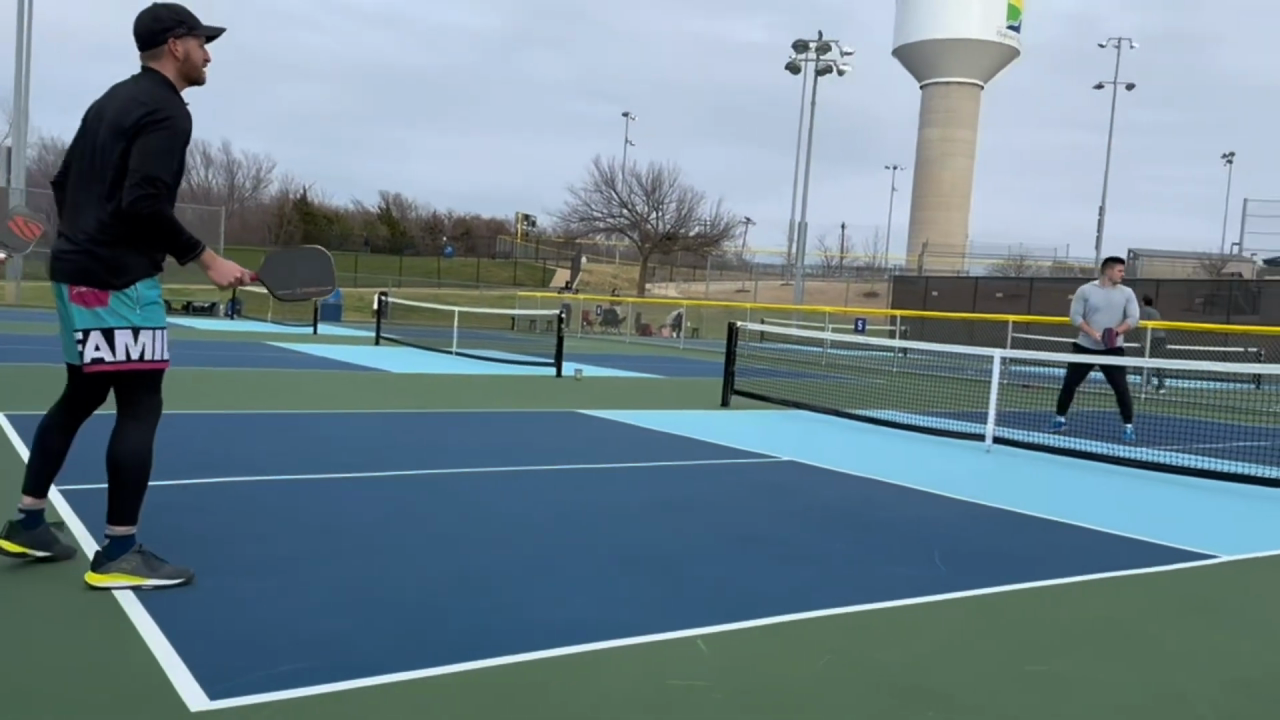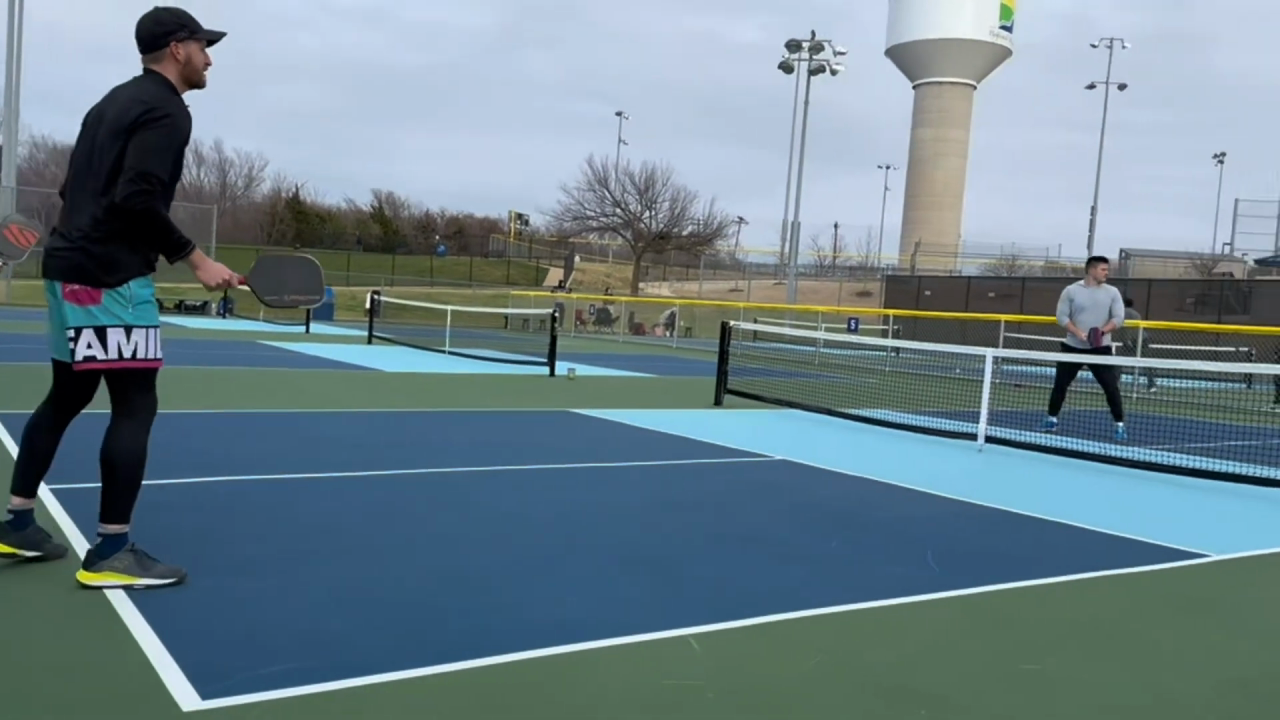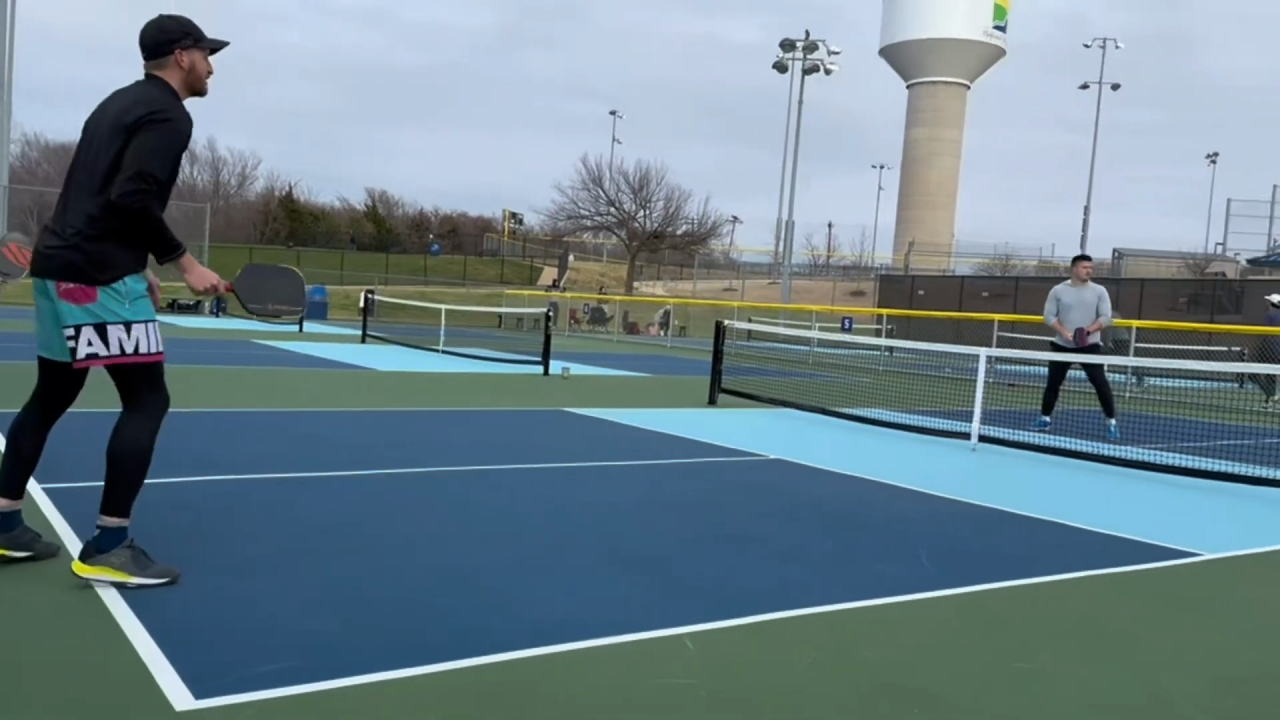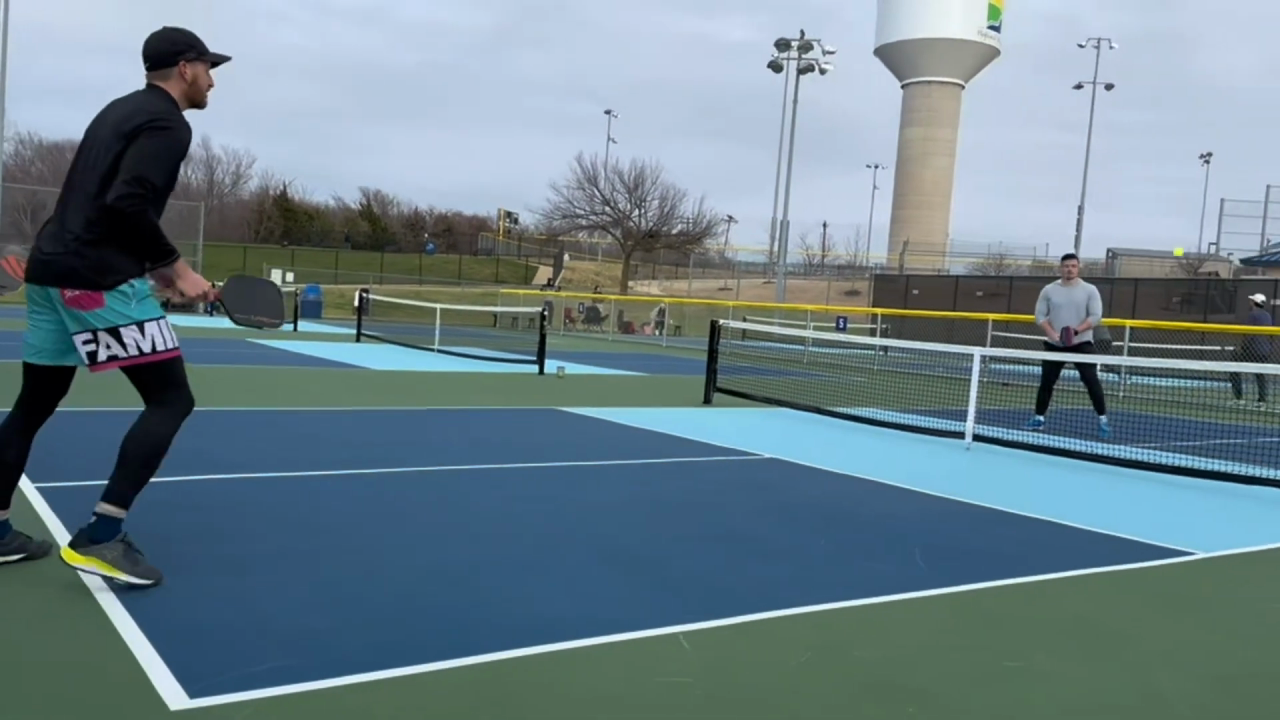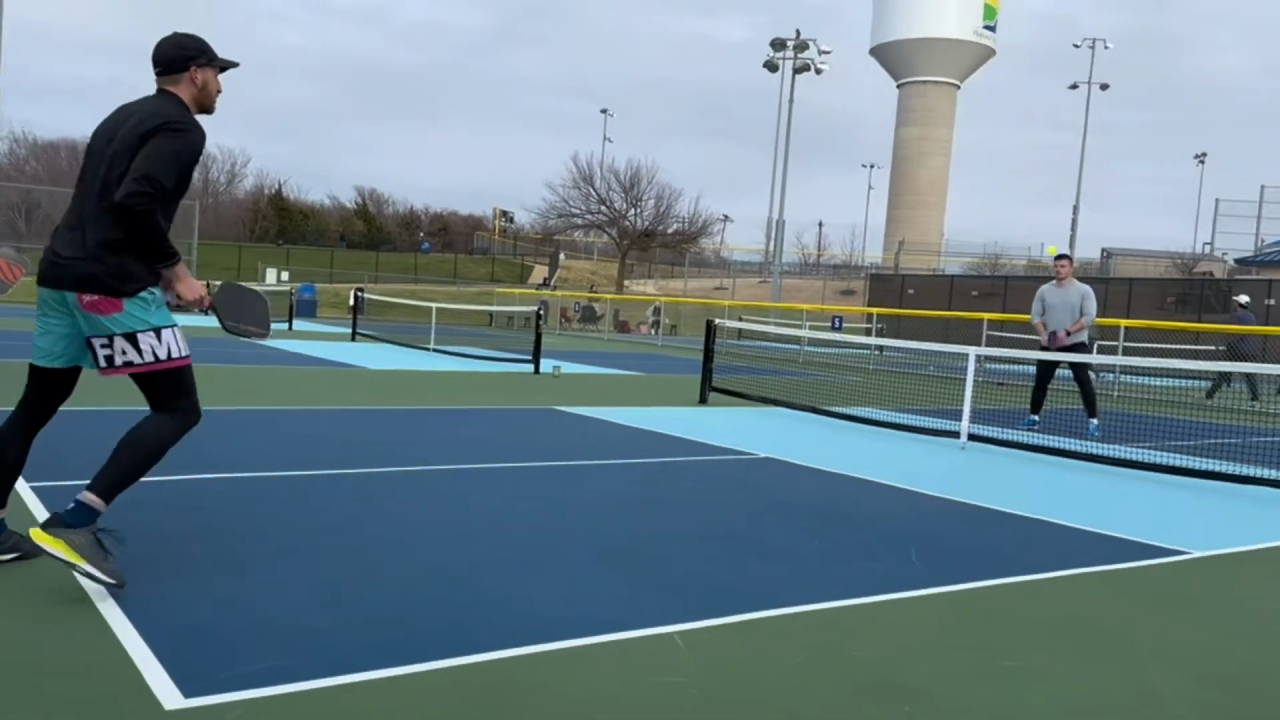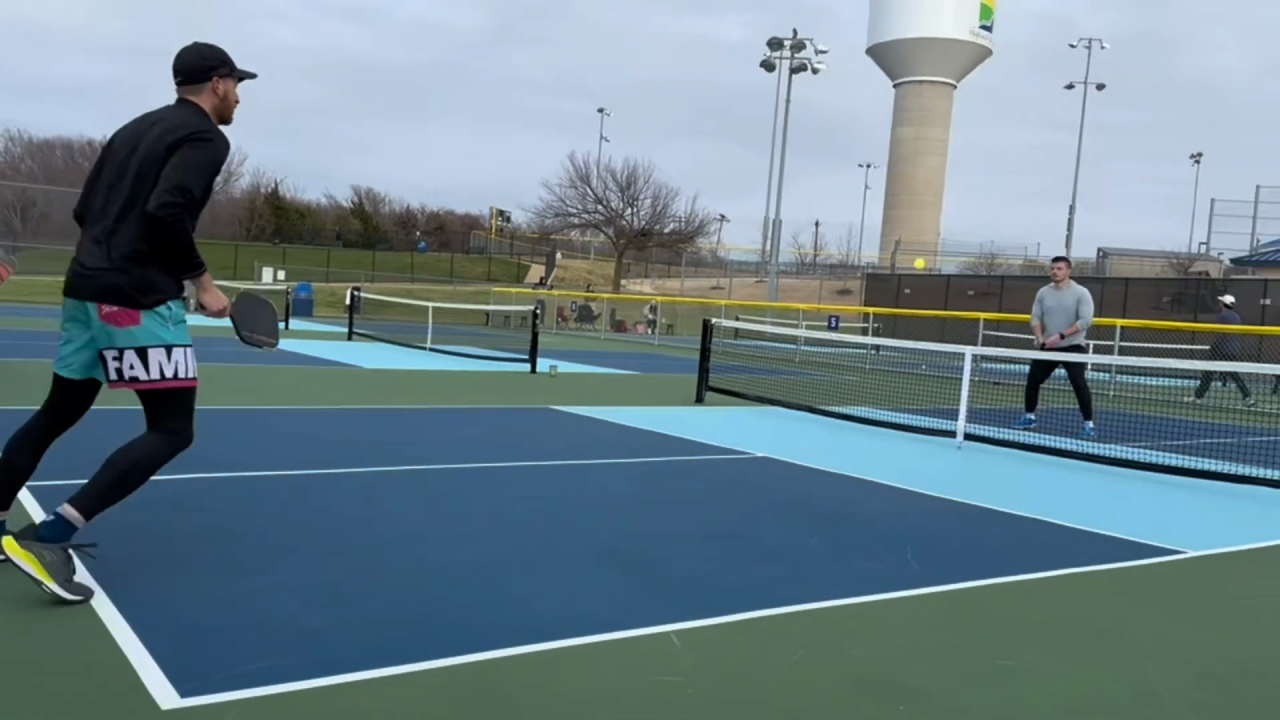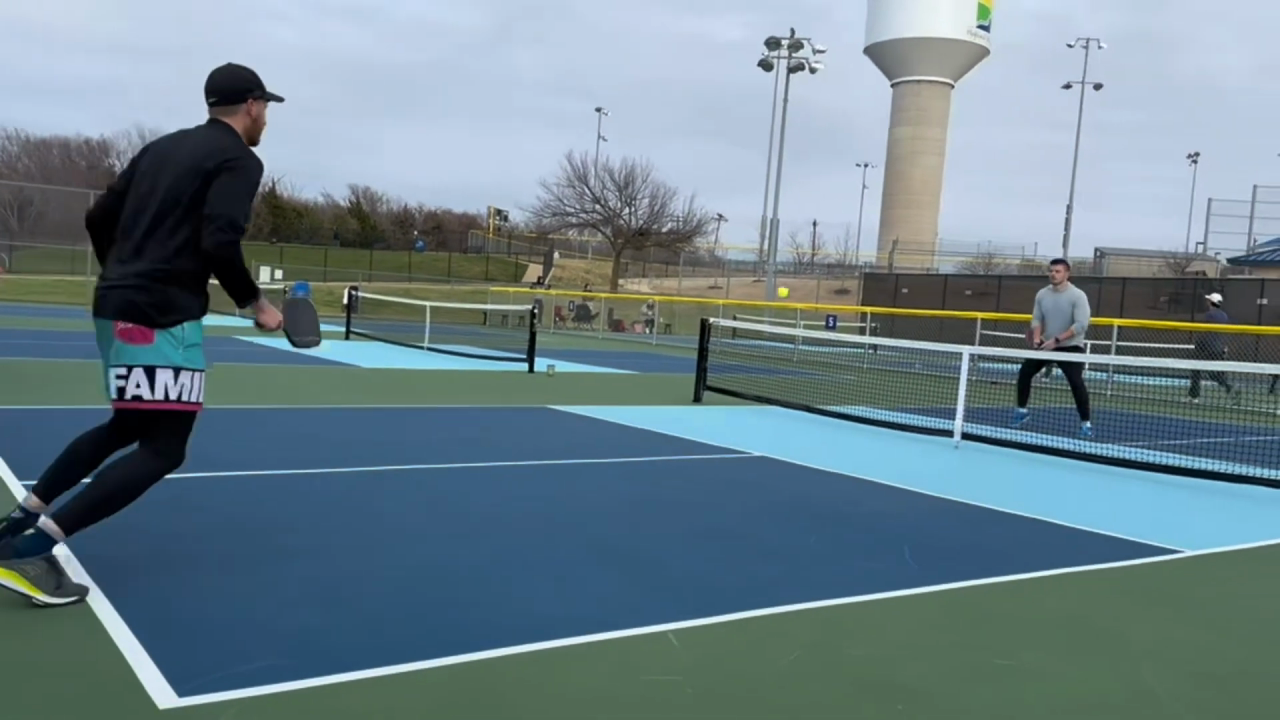
dt=0.1s
person 1, frame 1
left shoulder: (113, 101)
right shoulder: (167, 111)
left elbow: (63, 183)
right elbow: (144, 205)
right wrist: (206, 259)
left hip: (77, 268)
right hip: (117, 276)
left knee: (81, 396)
right knee: (140, 408)
right ankle: (117, 553)
person 1, frame 2
left shoulder: (115, 102)
right shoulder: (166, 111)
left elbow: (74, 190)
right elbow: (137, 201)
right wrist: (195, 260)
left hip: (70, 267)
right hip: (111, 275)
left knee: (67, 395)
right knee: (135, 407)
right ankle: (109, 553)
person 1, frame 3
left shoulder: (118, 104)
right shoulder: (169, 114)
right elbow: (131, 199)
left wrist: (136, 266)
right wrist: (185, 262)
left hip: (57, 264)
right hip: (98, 274)
left knee: (50, 398)
right knee: (146, 404)
right ankle: (110, 545)
person 1, frame 4
left shoulder: (117, 112)
right shoulder: (167, 123)
right elbow: (127, 203)
left wrist: (150, 265)
right wrist: (176, 267)
left hip: (52, 270)
right hip: (100, 280)
right knee: (171, 401)
right ankle: (101, 536)
person 1, frame 5
left shoulder: (120, 120)
right shoulder: (181, 127)
right elbow: (136, 203)
left wrist: (153, 265)
right wrist: (175, 271)
left hip: (62, 275)
right hip: (118, 286)
right knee: (178, 410)
right ankle: (75, 522)
person 1, frame 6
left shoulder: (135, 129)
right shoulder: (206, 138)
left elbow: (86, 212)
right elbow: (165, 212)
right wrist: (201, 281)
left hip: (87, 286)
right hip: (138, 298)
left knee: (58, 412)
right knee: (170, 431)
right ankle: (46, 534)
person 1, frame 7
left shoulder: (162, 149)
right shoulder: (240, 162)
left elbow: (99, 216)
right elbow: (217, 245)
right wrist: (256, 304)
left hip: (115, 307)
right hip: (165, 315)
left knee: (131, 426)
right knee: (162, 451)
person 2, frame 1
left shoulder: (1127, 293)
right shoulder: (1085, 291)
left elbow: (1133, 319)
right elbow: (1075, 317)
left wrist: (1116, 332)
right wrist: (1093, 333)
left hip: (1112, 349)
right hip: (1085, 347)
left knee: (1121, 387)
right knee: (1069, 383)
left ankle: (1128, 426)
right ankle: (1059, 419)
person 2, frame 2
left shoulder: (1112, 292)
right shoulder: (1071, 291)
left elbow: (1118, 318)
right elbow: (1061, 317)
left wrist: (1102, 332)
right wrist: (1078, 333)
left hip: (1101, 348)
right hip: (1072, 347)
left knee: (1110, 385)
right knee: (1060, 383)
left ankle: (1119, 424)
right ankle: (1051, 419)
person 2, frame 3
left shoulder: (1099, 291)
right shoulder: (1058, 290)
left elbow: (1105, 317)
right elbow: (1049, 316)
left wrist: (1087, 331)
right wrist: (1065, 333)
left hip: (1090, 346)
right hip: (1062, 346)
left knee: (1101, 383)
right knee: (1052, 383)
left ankle: (1111, 422)
right ankle: (1044, 419)
person 2, frame 4
left shoulder: (1089, 290)
right shoulder: (1048, 290)
left elbow: (1095, 316)
right elbow: (1040, 316)
left wrist: (1076, 331)
right wrist: (1051, 333)
left hip: (1082, 344)
right hip: (1054, 345)
left knee: (1091, 380)
right knee: (1046, 382)
left ankle: (1102, 419)
right ankle: (1039, 418)
person 2, frame 5
left shoulder: (1084, 290)
right shoulder: (1044, 291)
left elbow: (1089, 317)
right elbow: (1036, 316)
left wrist: (1068, 332)
right wrist: (1043, 335)
left hip: (1076, 345)
right hip: (1050, 345)
left knee: (1084, 381)
right knee: (1041, 382)
left ankle: (1093, 421)
right ankle: (1033, 418)
person 2, frame 6
left shoulder: (1081, 293)
right shoulder: (1043, 293)
left elbow: (1085, 321)
right elbow: (1036, 318)
left wrist: (1061, 335)
right wrist: (1039, 337)
left hip: (1073, 347)
right hip: (1049, 345)
left knee: (1079, 383)
right knee: (1033, 379)
left ankle: (1089, 423)
right ankle: (1029, 417)
person 2, frame 7
left shoulder: (1078, 296)
right shoulder: (1042, 294)
left elbow: (1081, 325)
right elbow: (1037, 319)
left wrist: (1056, 340)
right wrist: (1036, 337)
left hip: (1071, 347)
right hip: (1046, 345)
left knee: (1077, 383)
right knee: (1025, 372)
left ankle: (1086, 423)
right ankle: (1022, 410)
